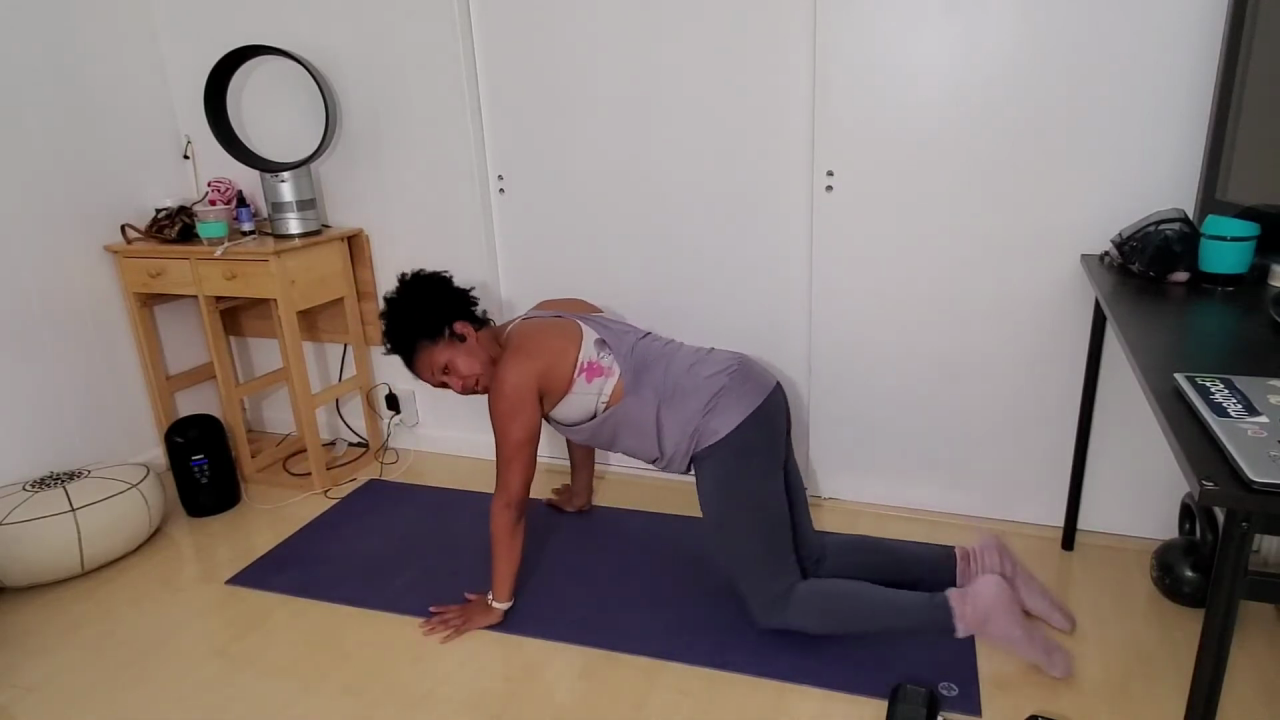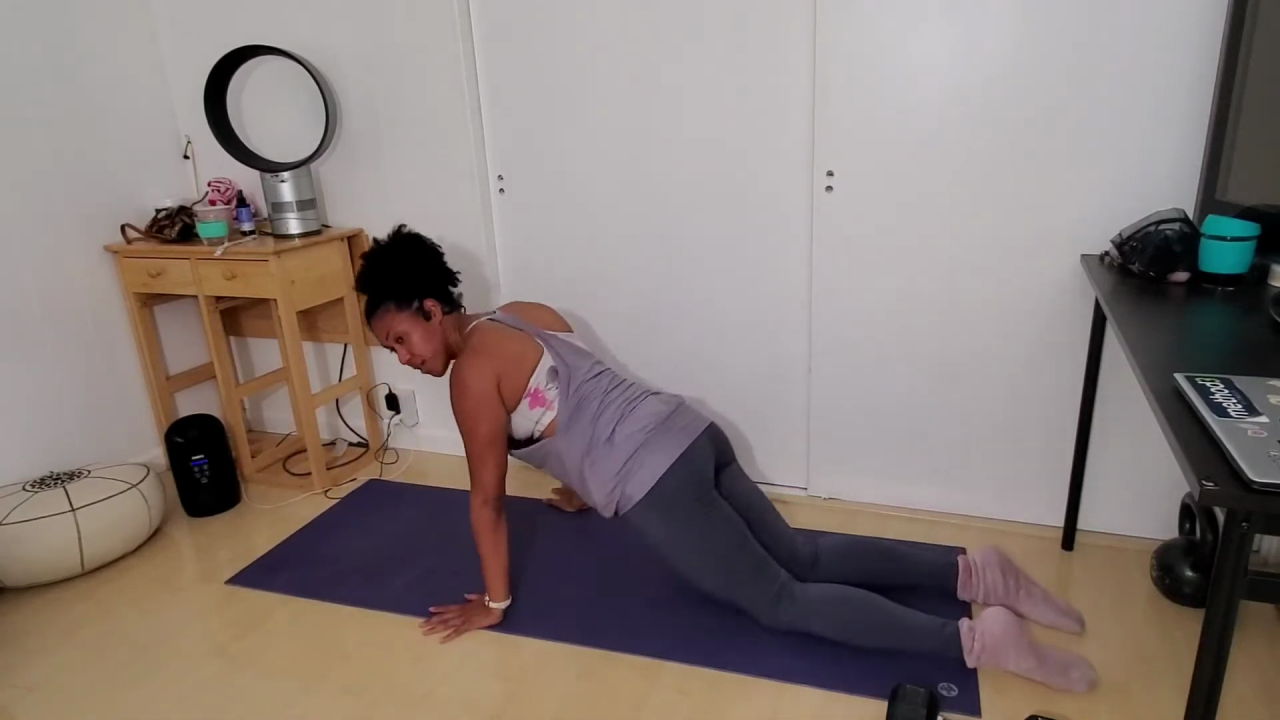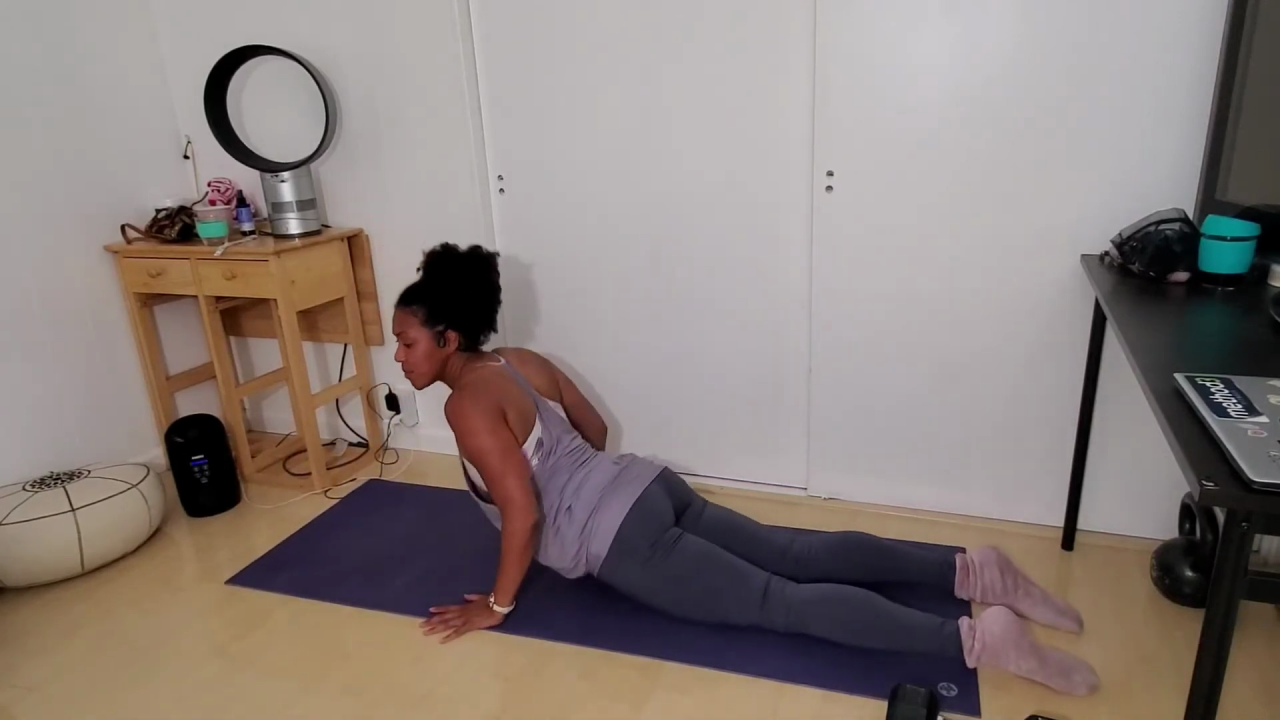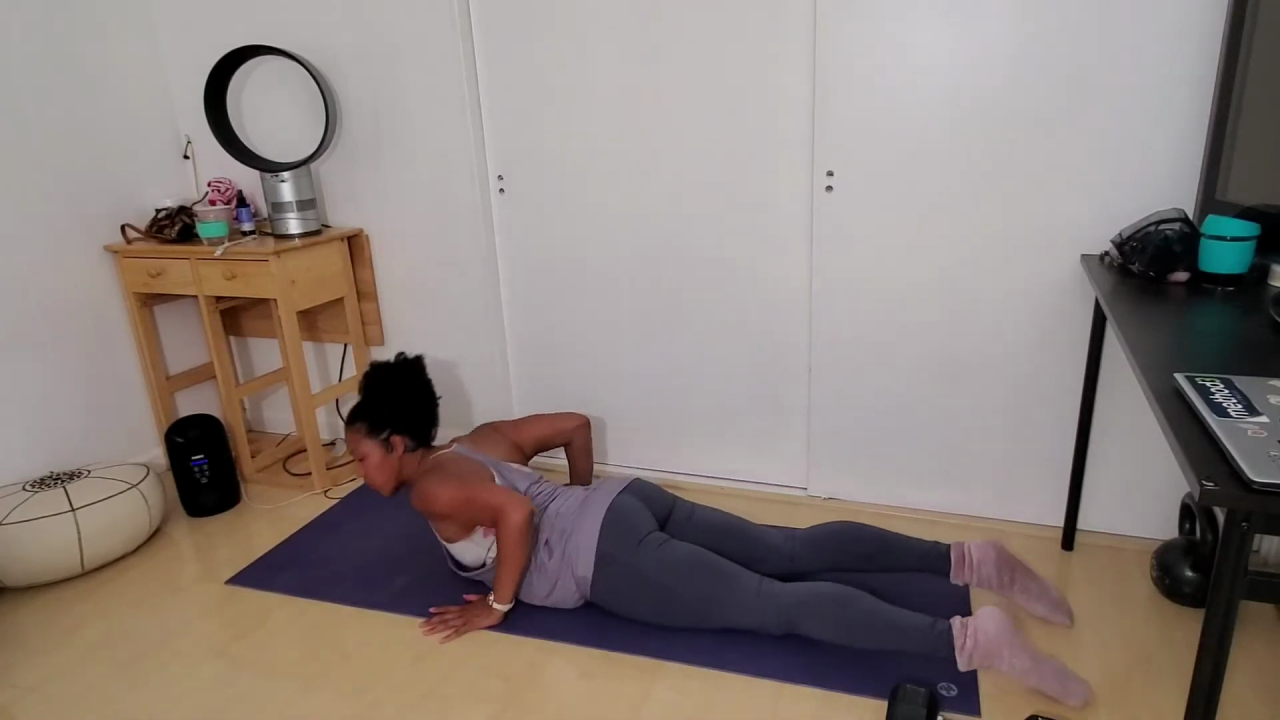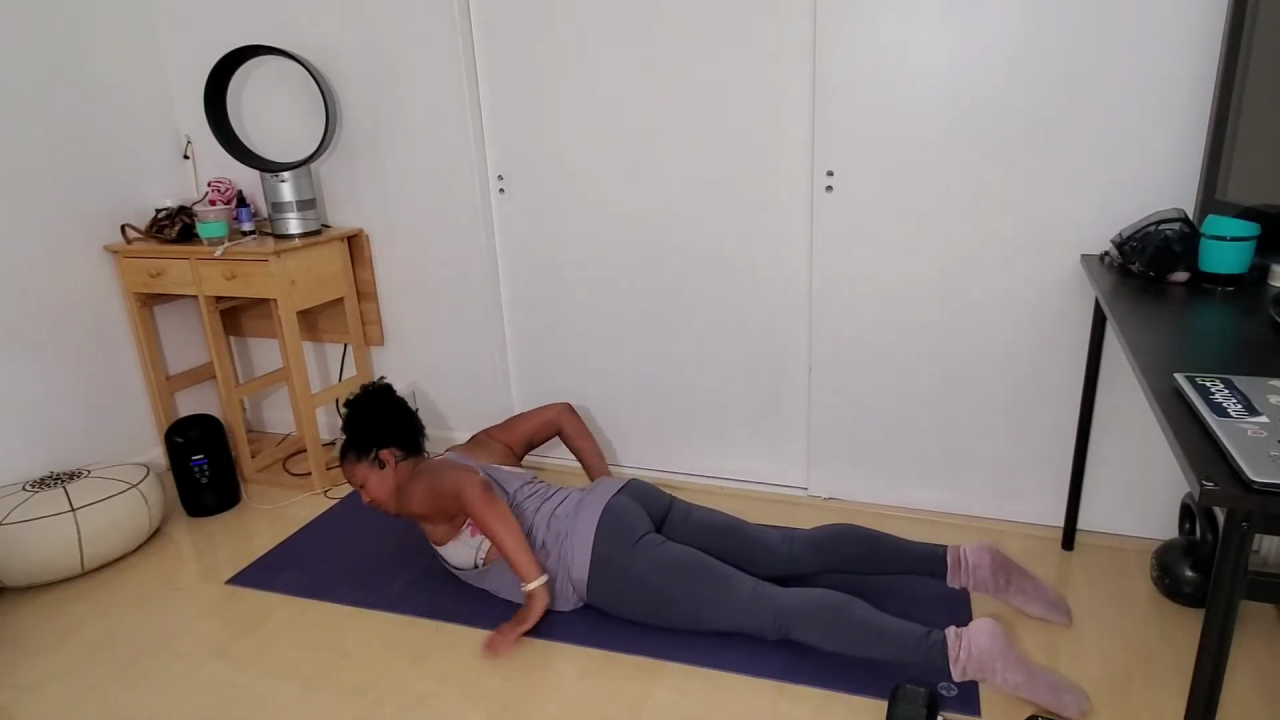
dt=0.5s
person 1, frame 1
left shoulder: (514, 371)
right shoulder: (548, 318)
left elbow: (510, 501)
left wrist: (497, 601)
right wrist: (580, 494)
left hip: (723, 424)
right hip: (749, 396)
left knee: (779, 603)
right knee: (803, 560)
left ankle: (970, 608)
right ankle: (969, 562)
person 1, frame 2
left shoulder: (472, 371)
right shoulder: (525, 314)
left elbow: (487, 499)
left wrist: (494, 604)
right wrist: (579, 491)
left hip: (656, 481)
right hip: (689, 434)
left knee: (782, 601)
right knee: (802, 558)
left ankle: (975, 639)
right ankle: (974, 573)
person 1, frame 3
left shoulder: (467, 405)
right shoulder: (519, 361)
left elbow: (522, 512)
left wrist: (497, 604)
left hip: (623, 541)
right hip: (647, 486)
left knee: (783, 604)
right knee: (803, 556)
left ankle: (976, 639)
right ankle: (970, 570)
person 1, frame 4
left shoulder: (429, 488)
right shoulder: (480, 439)
left elbow: (516, 514)
right elbow: (577, 425)
left wrist: (495, 605)
left hip: (610, 560)
right hip: (629, 504)
left knee: (776, 604)
right knee: (794, 550)
left ankle: (967, 638)
right ankle: (965, 560)
person 1, frame 5
left shoulder: (421, 490)
right shoulder: (475, 446)
left elbow: (477, 497)
right elbow: (561, 413)
left wrist: (534, 591)
left hip: (602, 552)
right hip: (624, 504)
left knee: (771, 609)
right knee: (791, 552)
left ankle: (961, 650)
right ankle: (963, 562)
